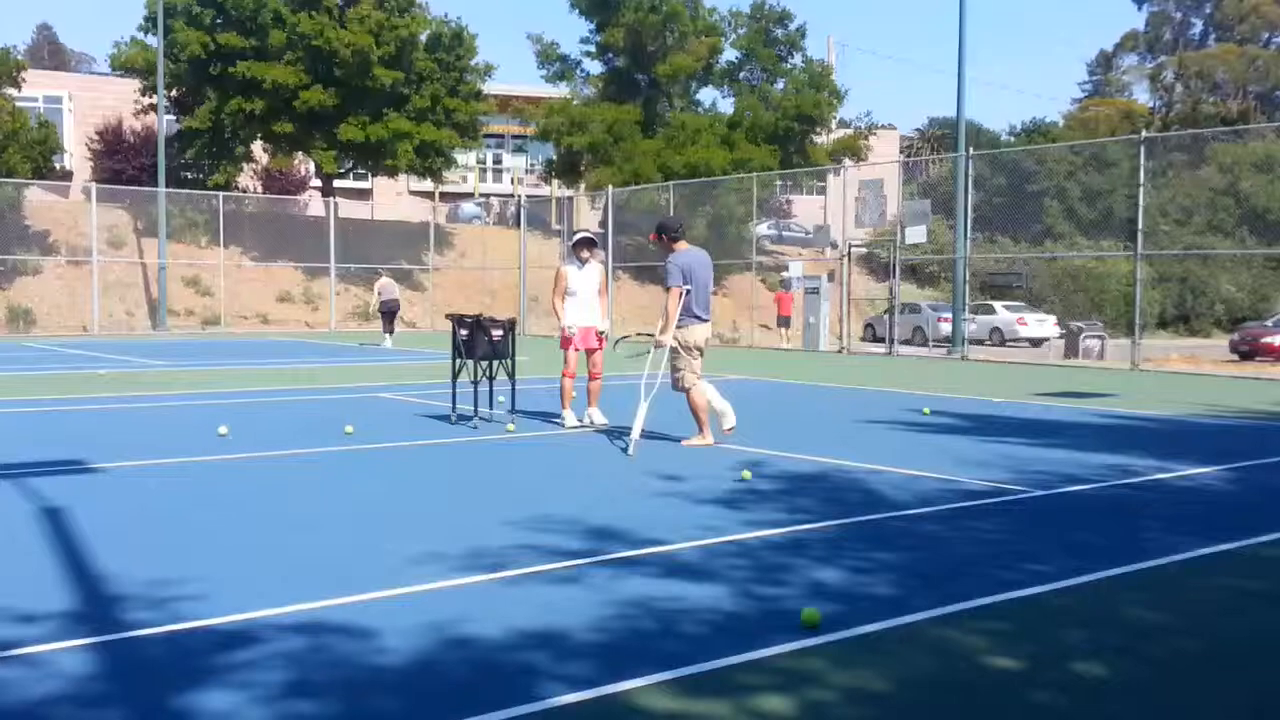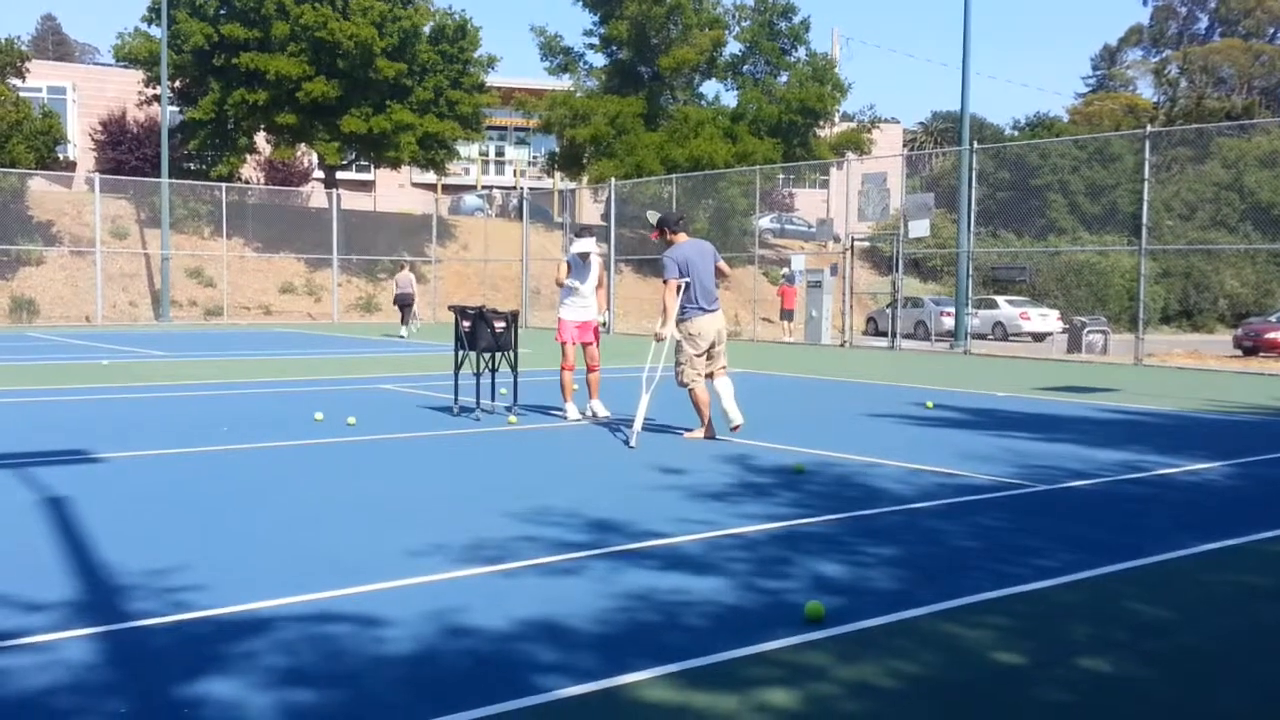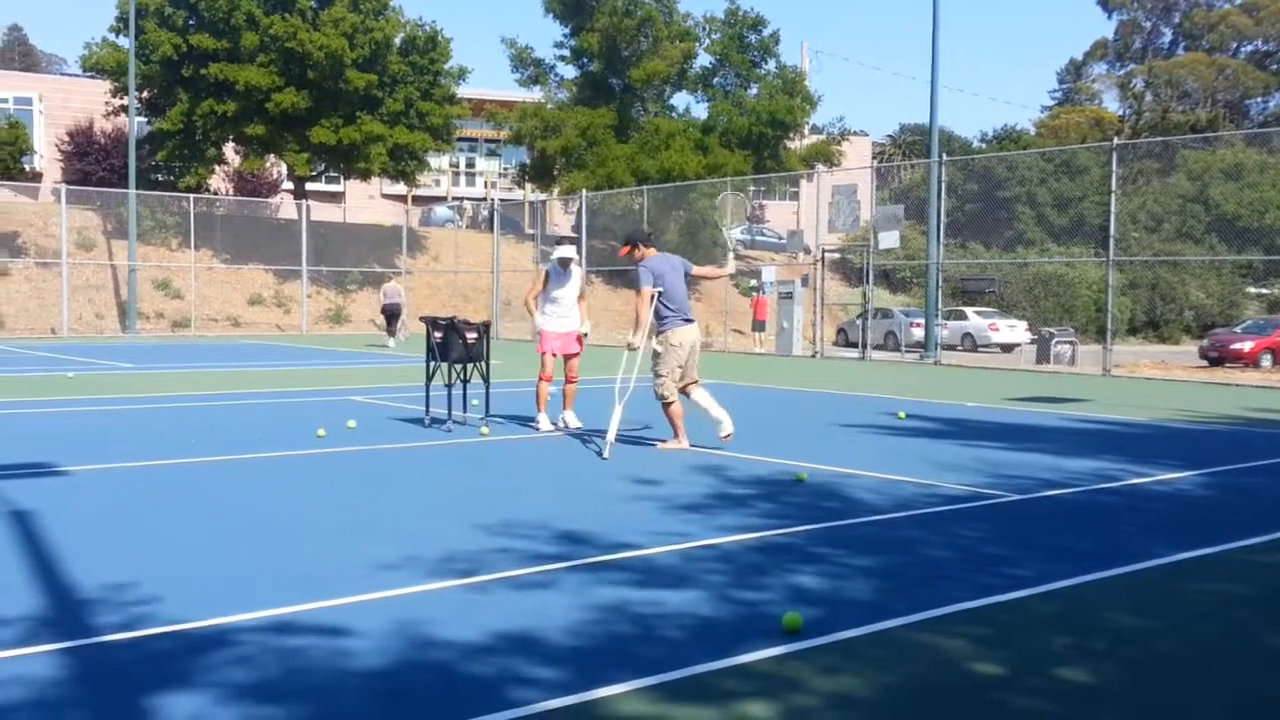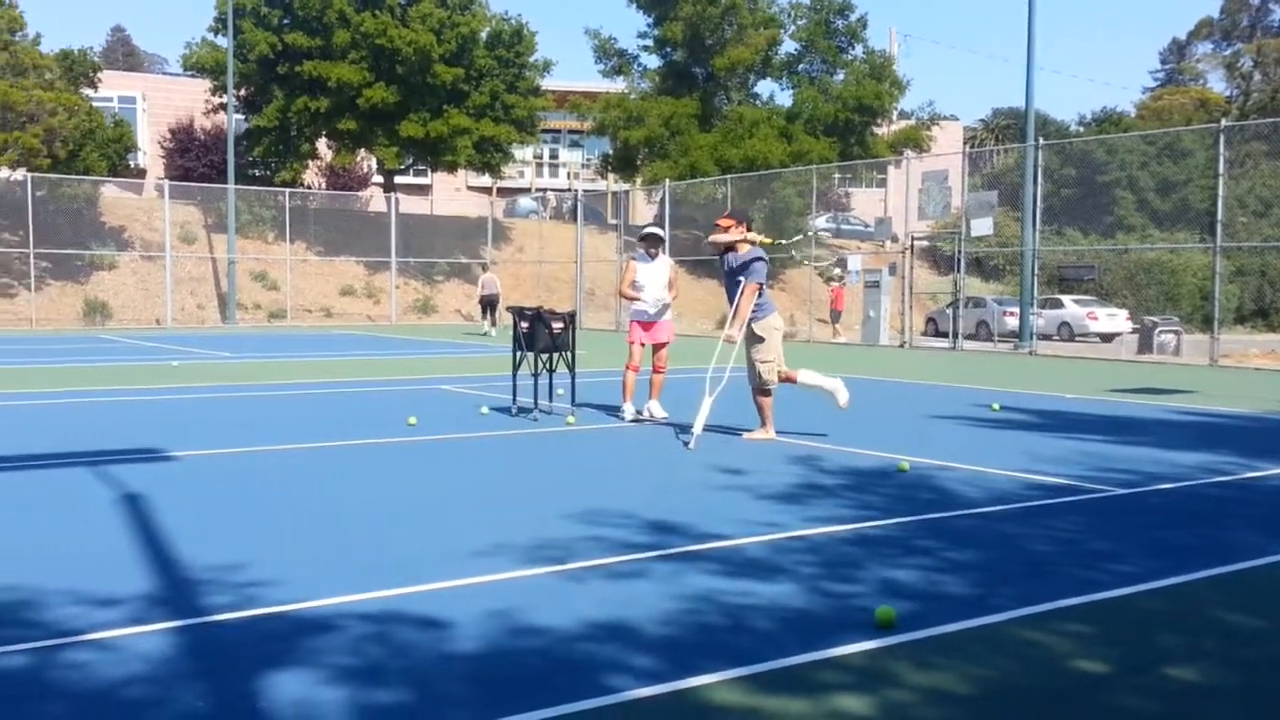
dt=1s
person 1, frame 1
left shoulder: (674, 261)
right shoulder: (703, 255)
left elbow: (673, 299)
left wrist: (667, 332)
left hip: (686, 328)
right hip: (703, 324)
left knee: (690, 384)
right knee: (694, 379)
left ankle: (705, 434)
right ankle: (723, 410)
person 1, frame 2
left shoulder: (671, 255)
right shoulder: (706, 246)
left elbow: (670, 292)
right elbow: (726, 272)
left wrist: (667, 325)
left hip: (693, 323)
right hip: (716, 317)
left knee: (694, 379)
right knee: (718, 370)
left ankle: (706, 428)
right ankle: (732, 412)
person 1, frame 3
left shoulder: (645, 266)
right shoulder: (674, 260)
left elbow: (644, 301)
right elbow: (702, 271)
left wrist: (637, 335)
right wrist: (727, 270)
left hip: (672, 334)
right hip: (691, 329)
left knee: (667, 391)
right knee: (689, 384)
left ankle: (680, 438)
right ankle: (719, 415)
person 1, frame 4
left shoulder: (756, 257)
right shoulder: (727, 251)
left elbow: (748, 296)
right elbow: (711, 239)
left wrist: (735, 327)
right wrist: (741, 238)
left hip: (763, 323)
right hip: (753, 325)
left knee: (760, 380)
right knee: (779, 374)
left ankle: (767, 428)
right ankle: (830, 384)
person 2, frame 1
left shoulder: (599, 269)
right shoulder: (565, 270)
right elbow: (556, 298)
left wrist: (604, 320)
right wrist: (563, 322)
left hip: (594, 326)
right hip: (573, 327)
left knee: (596, 371)
right knee: (569, 370)
left ankle: (592, 411)
right ankle: (567, 413)
person 2, frame 2
left shoulder: (598, 262)
right shoulder: (567, 263)
right elbow: (558, 279)
left wrist: (602, 311)
right wrist: (566, 283)
left hip: (590, 318)
right hip: (569, 317)
left knee: (594, 362)
right knee: (568, 363)
left ankle: (594, 403)
right ankle: (569, 406)
person 2, frame 3
left shoulder: (579, 273)
right shoulder: (547, 273)
right elbow: (529, 298)
left wrist: (585, 321)
right wrist: (535, 315)
left hip: (573, 329)
right hip: (550, 329)
left knee: (572, 374)
right knee: (546, 373)
left ankle: (567, 415)
right ankle: (542, 416)
person 2, frame 4
left shoulder: (668, 263)
right shoulder: (634, 262)
left elbow: (674, 289)
right elbow: (623, 290)
left wrist: (668, 299)
right wrist: (642, 297)
left hip: (662, 318)
right hip: (640, 319)
left knee: (660, 365)
right knee: (633, 363)
left ankle: (652, 404)
right ankle: (627, 406)
